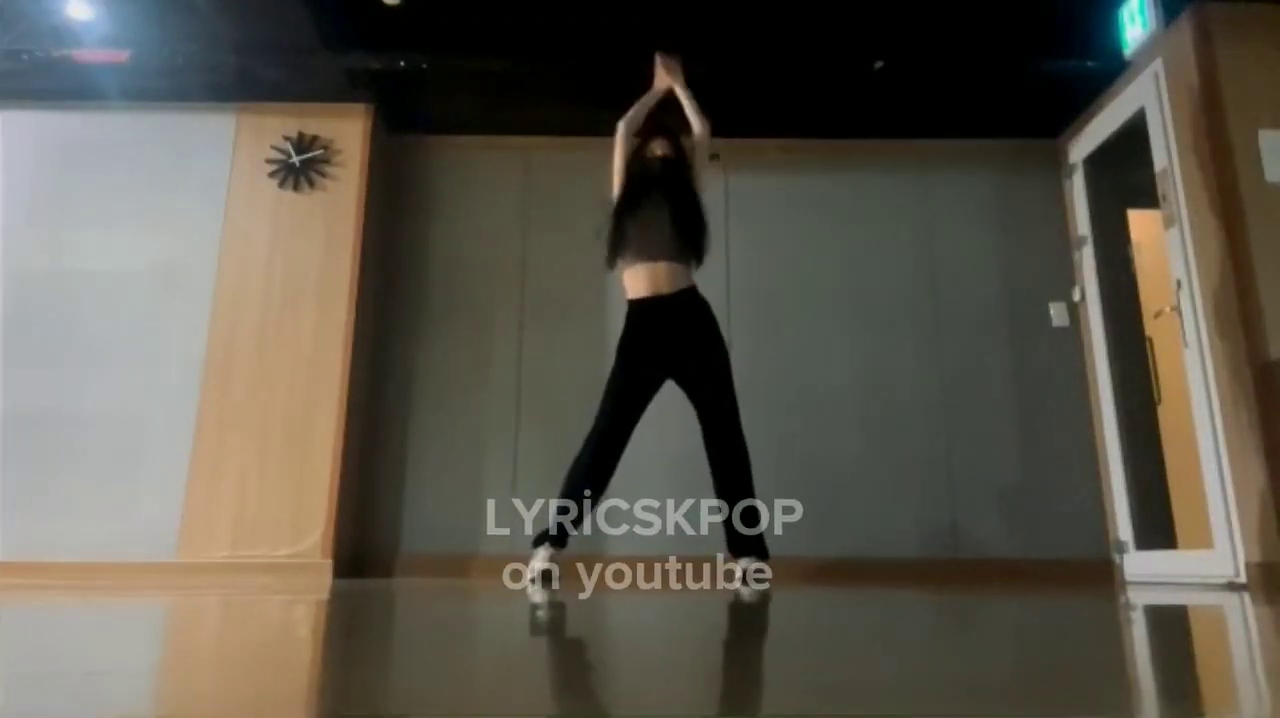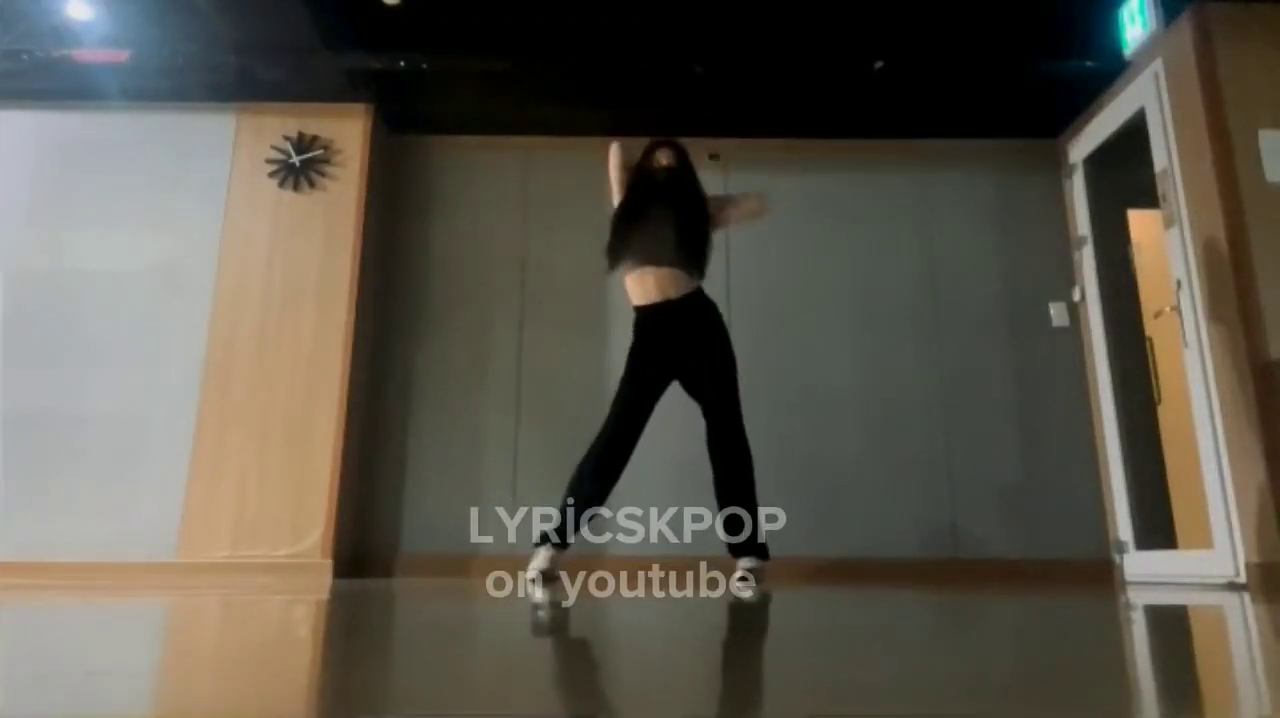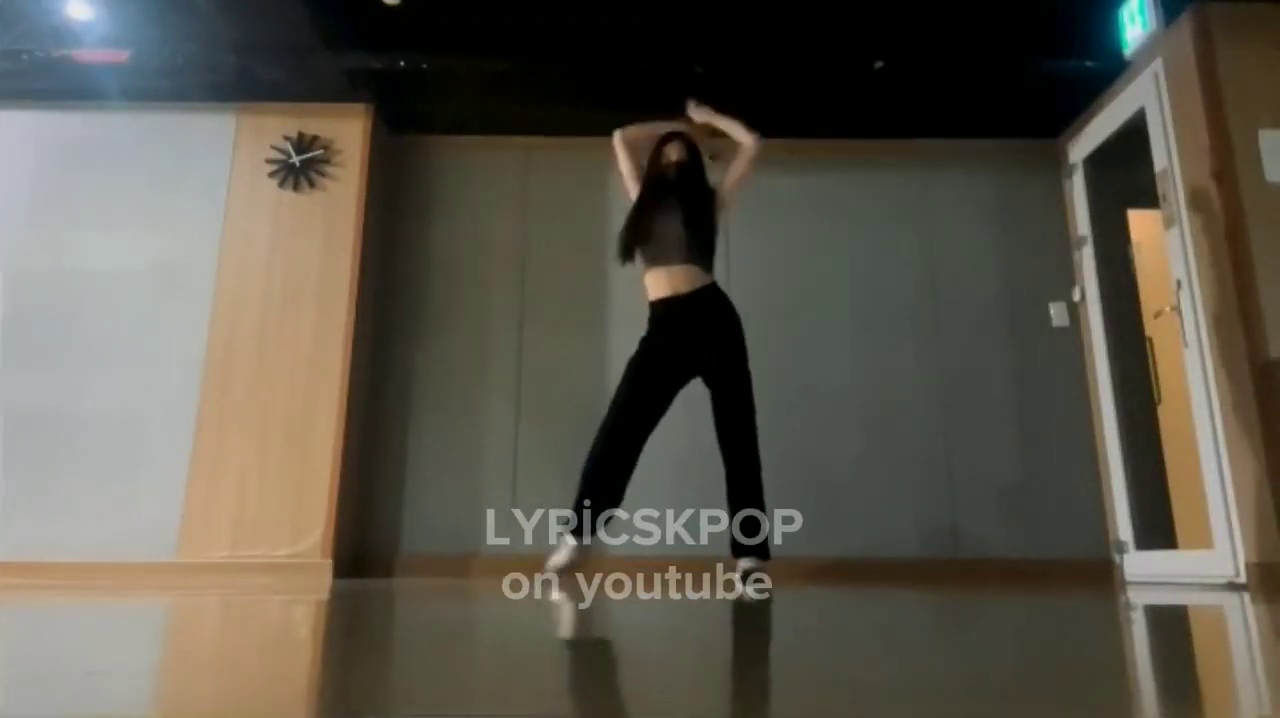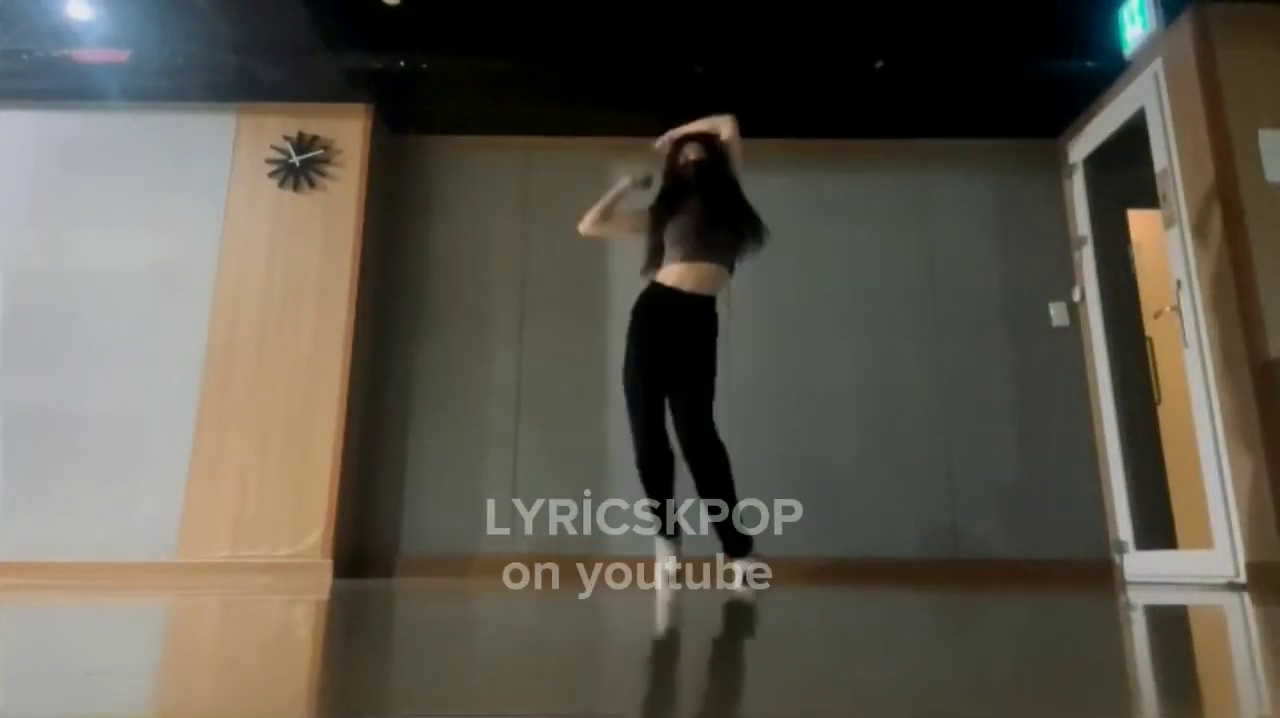
dt=0.2s
person 1, frame 1
left shoulder: (683, 195)
right shoulder: (627, 194)
left elbow: (702, 134)
right elbow: (624, 131)
left wrist: (678, 86)
right wrist: (657, 90)
left hip: (692, 322)
right hip: (641, 327)
left knee: (725, 435)
right knee: (605, 436)
left ankle: (747, 549)
right ankle: (550, 541)
person 1, frame 2
left shoulder: (696, 213)
right shoulder: (628, 207)
left elbow: (757, 205)
right elbow: (616, 151)
left wrist: (700, 187)
right wrist: (650, 152)
left hip: (699, 324)
right hip: (651, 332)
left knee: (727, 435)
right knee: (614, 437)
left ankle: (747, 551)
right ankle: (552, 542)
person 1, frame 3
left shoulder: (707, 201)
right shoulder: (644, 200)
left elbow: (752, 143)
right elbow: (621, 138)
left wrist: (707, 118)
right wrist: (668, 128)
left hip: (713, 317)
right hip: (665, 326)
left knee: (737, 431)
right knee: (622, 423)
left ankle: (749, 550)
right ankle: (577, 533)
person 1, frame 4
left shoulder: (726, 199)
right shoulder: (662, 209)
left elbow: (728, 126)
right elbow: (588, 227)
left wrist: (680, 132)
right wrist: (625, 186)
left hip: (697, 321)
right hip: (654, 313)
left knee: (696, 429)
right knee: (646, 423)
left ankle: (738, 548)
right ankle: (666, 533)
